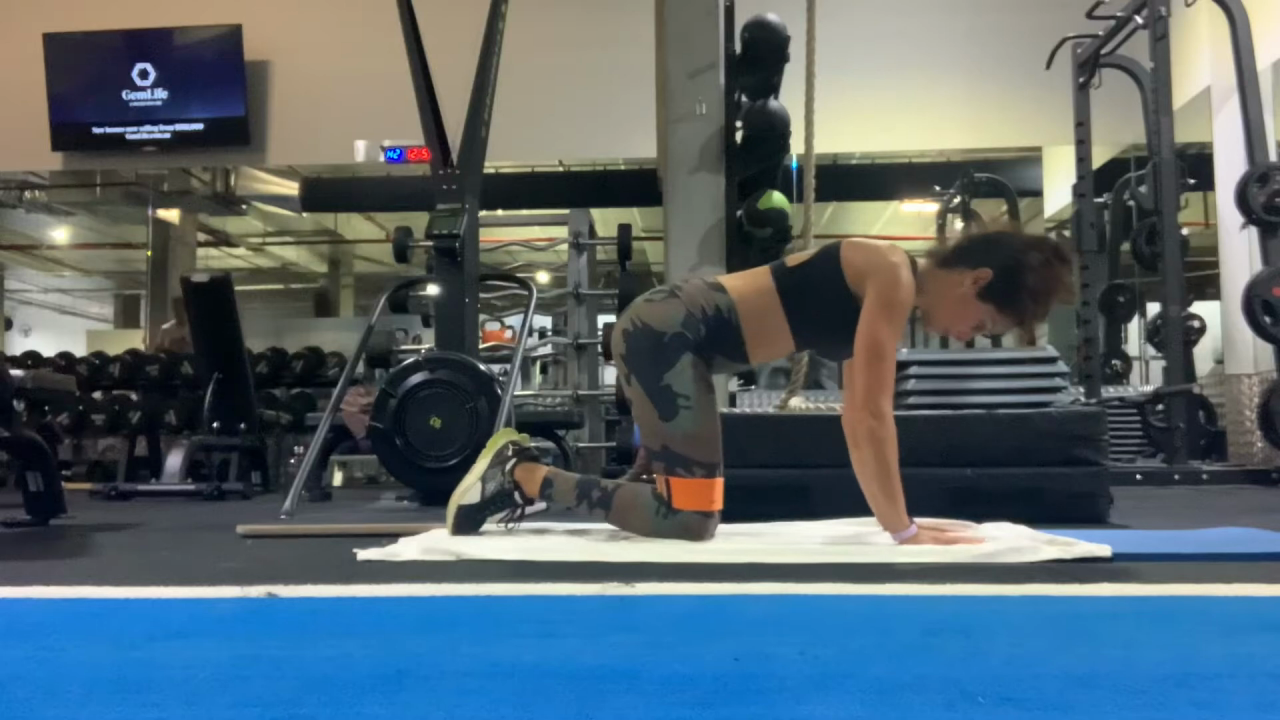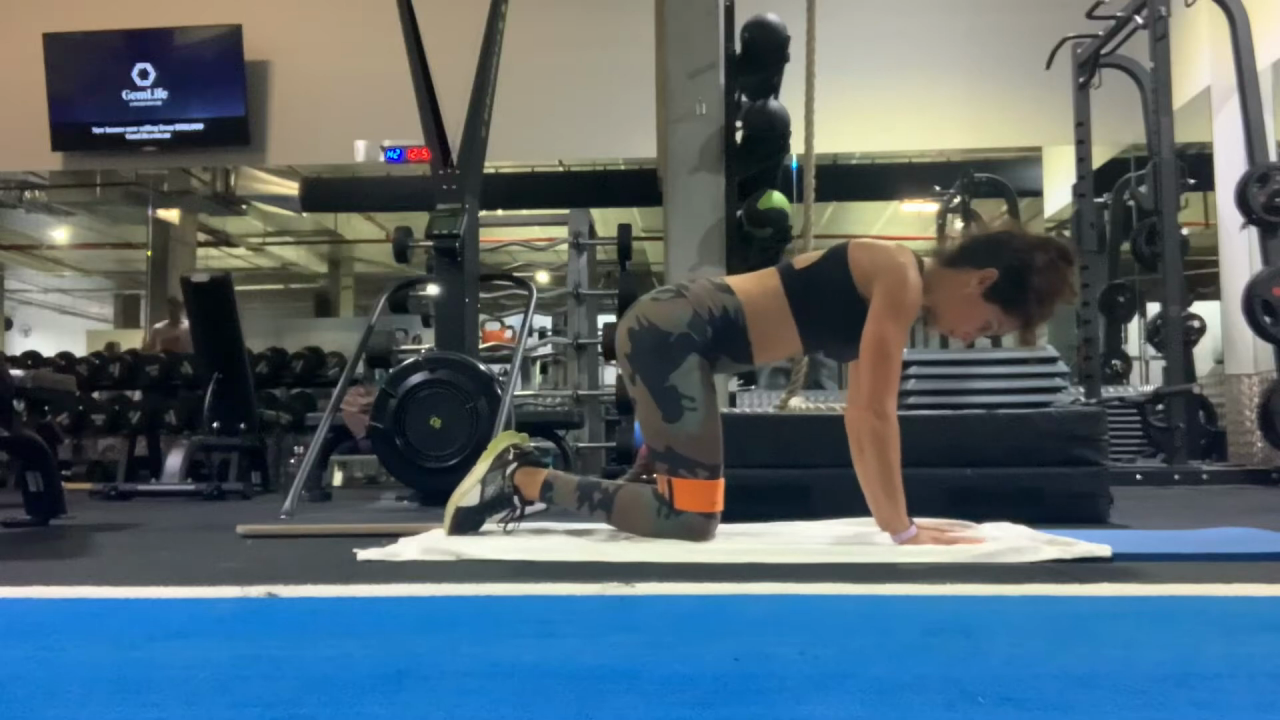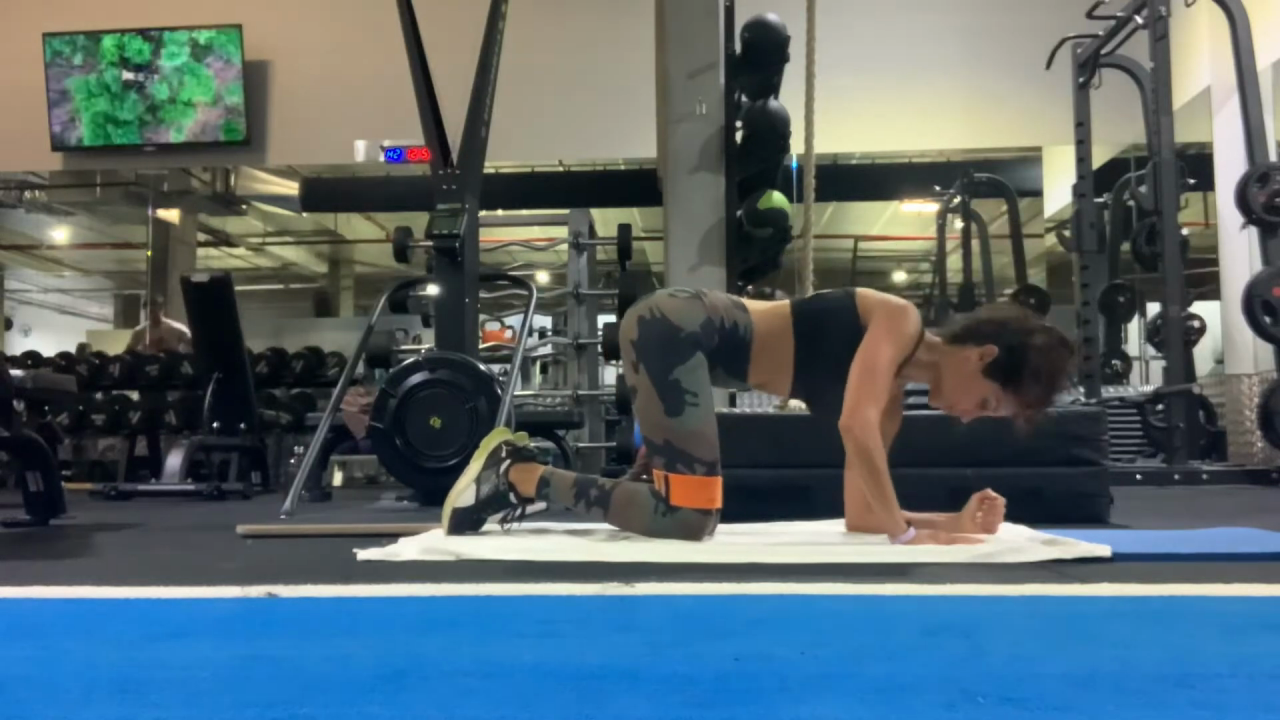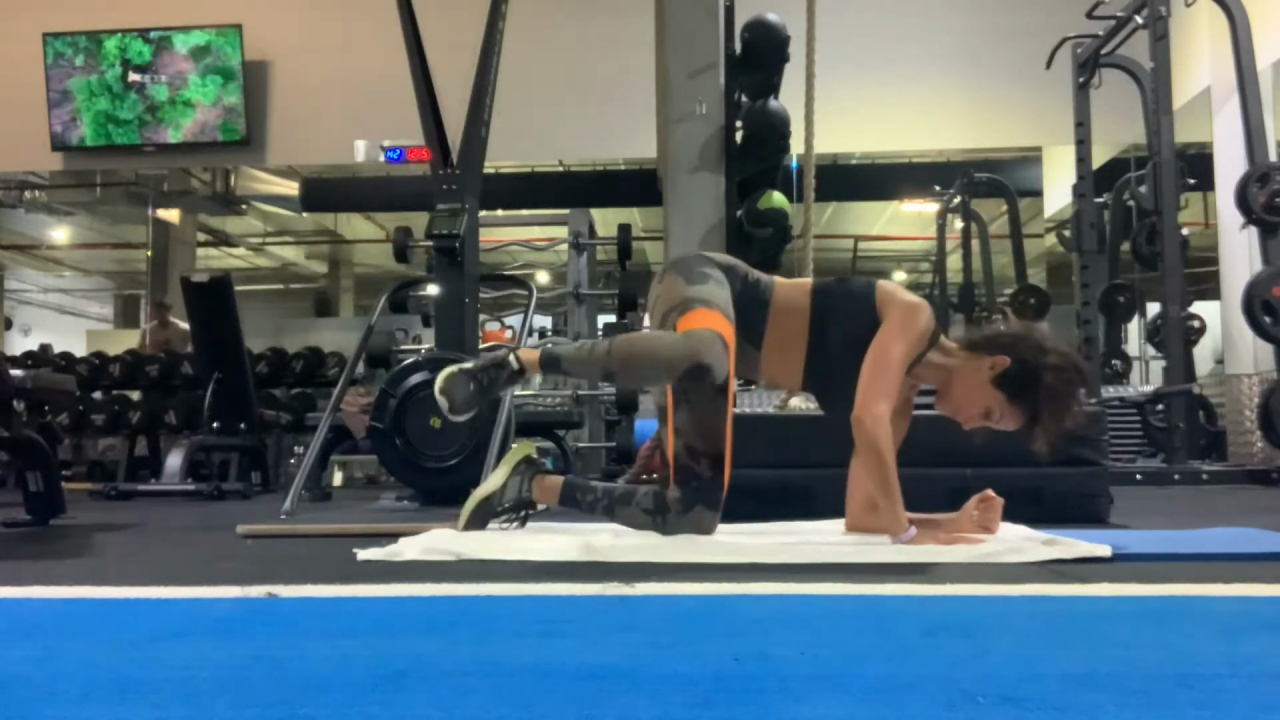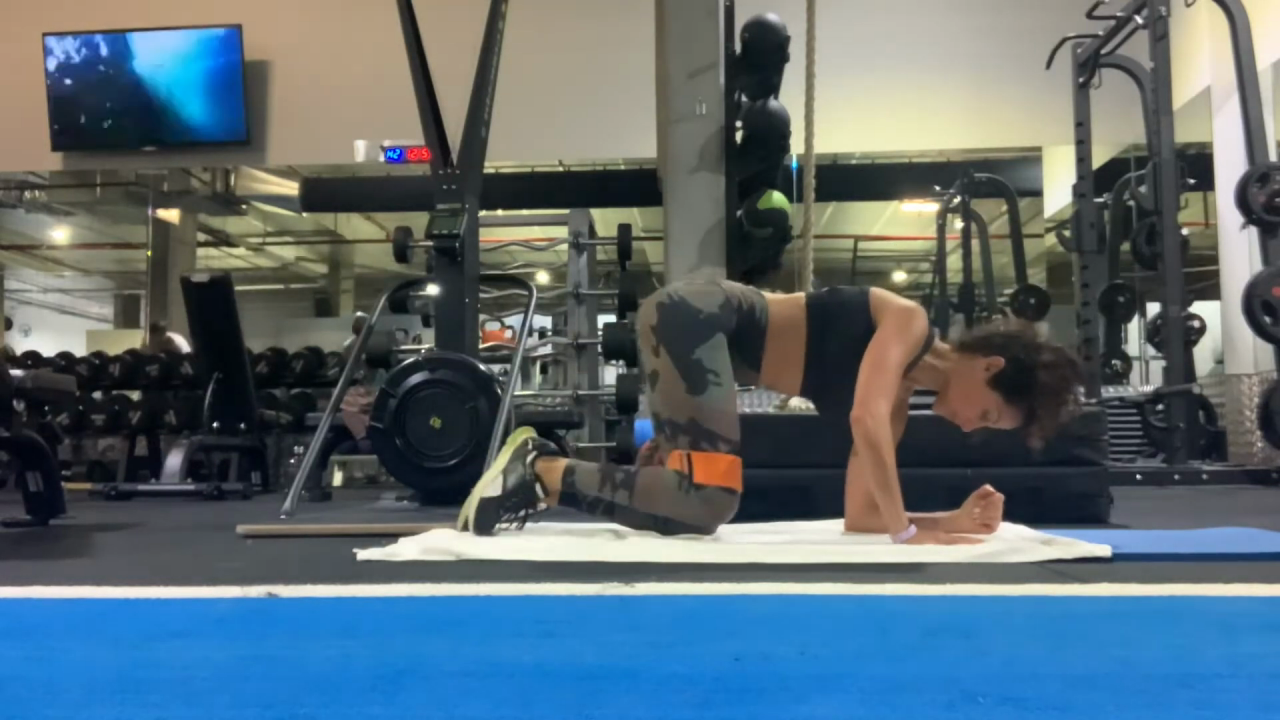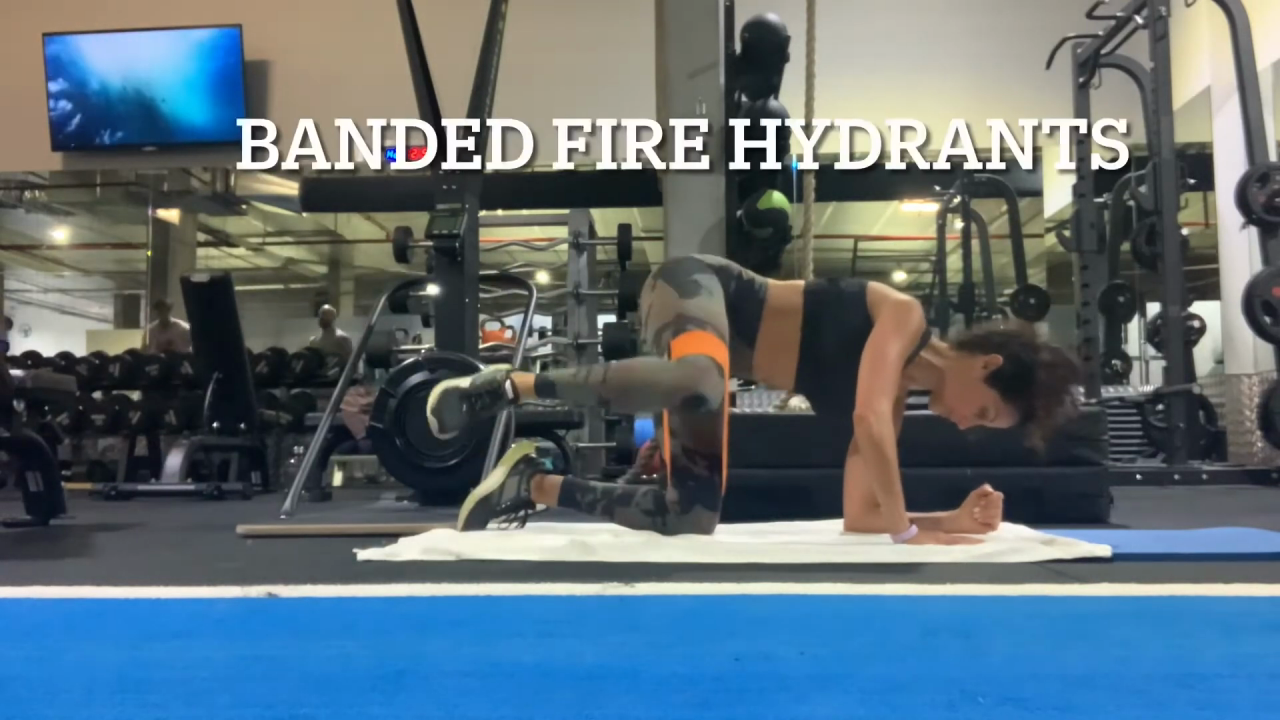
dt=0.7s
person 1, frame 1
left shoulder: (874, 299)
right shoulder: (893, 274)
left elbow: (855, 423)
right elbow: (874, 414)
left wrist: (887, 519)
right wrist: (903, 528)
left hip: (672, 339)
right hip: (665, 332)
left knee: (689, 506)
right knee: (688, 519)
left ankle: (523, 471)
right ankle: (518, 473)
person 1, frame 2
left shoulder: (884, 300)
right shoulder: (900, 276)
left elbow: (860, 417)
right elbow: (877, 413)
left wrist: (884, 515)
right wrist: (904, 528)
left hip: (678, 338)
right hip: (671, 332)
left knee: (687, 507)
right knee: (688, 521)
left ankle: (525, 473)
right ankle: (517, 477)
person 1, frame 3
left shoulder: (893, 394)
right shoulder: (899, 320)
left elbow: (859, 514)
right elbow: (854, 425)
left wrist: (952, 522)
right wrist: (904, 532)
left hip: (685, 345)
right hip: (675, 329)
left knee: (691, 517)
right knee: (685, 520)
left ankle: (521, 471)
right ankle: (515, 473)
person 1, frame 4
left shoulder: (906, 396)
right shoulder: (912, 317)
left elbow: (859, 515)
right elbow: (866, 419)
left wrist: (951, 521)
right wrist: (904, 530)
left hip: (718, 352)
right hip: (701, 282)
left knee: (693, 517)
right knee: (703, 357)
left ankle: (531, 482)
right ankle: (513, 360)
person 1, frame 5
left shoulder: (900, 398)
right shoulder: (908, 320)
left elbow: (858, 516)
right elbow: (864, 418)
left wrist: (950, 521)
right wrist: (905, 530)
left hip: (708, 343)
right hip: (695, 318)
left knee: (698, 515)
right knee: (713, 501)
left ankle: (542, 479)
right ankle: (540, 468)
person 1, frame 6
left shoulder: (899, 391)
right shoulder: (903, 315)
left elbow: (858, 516)
right elbow: (868, 418)
left wrist: (951, 519)
right wrist: (905, 529)
left hip: (706, 353)
right hip: (696, 283)
left knee: (692, 517)
right knee: (697, 395)
left ankle: (532, 482)
right ankle: (511, 384)
